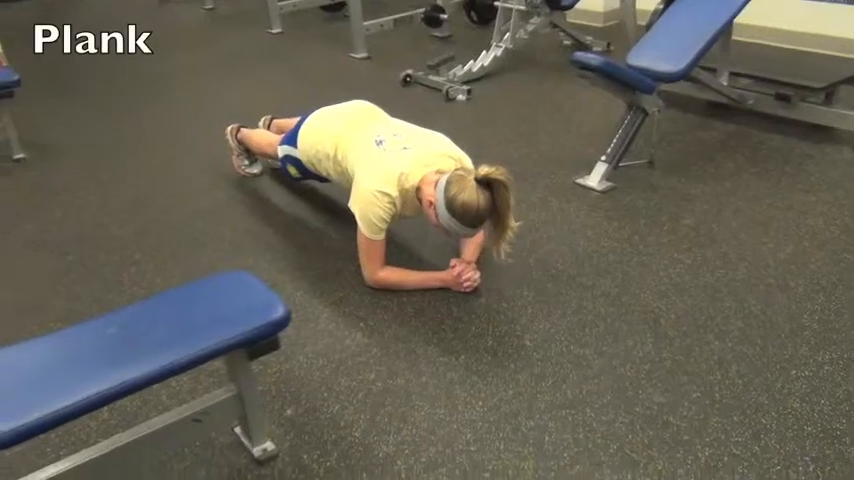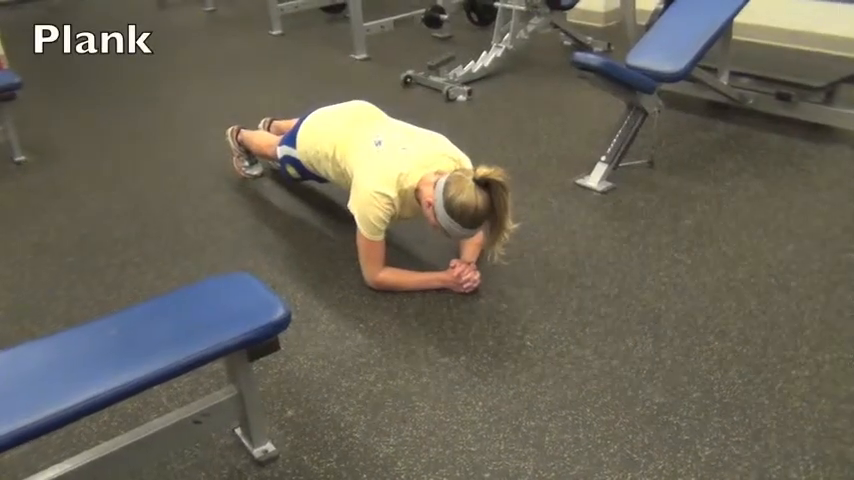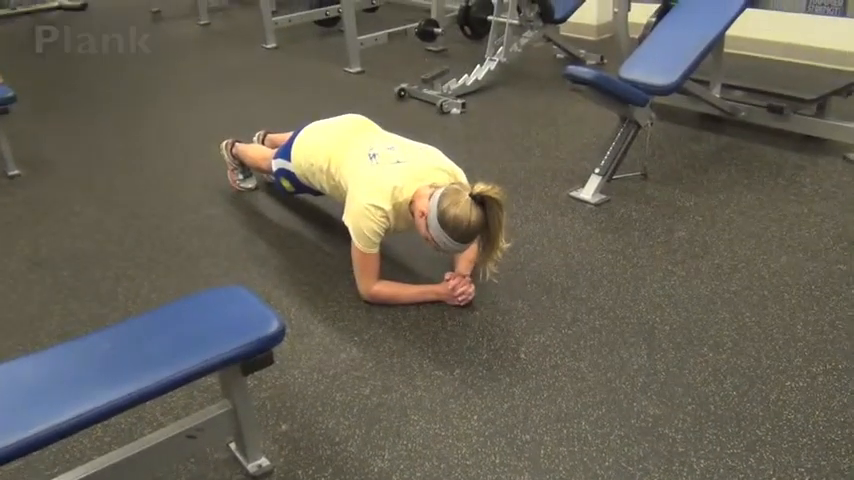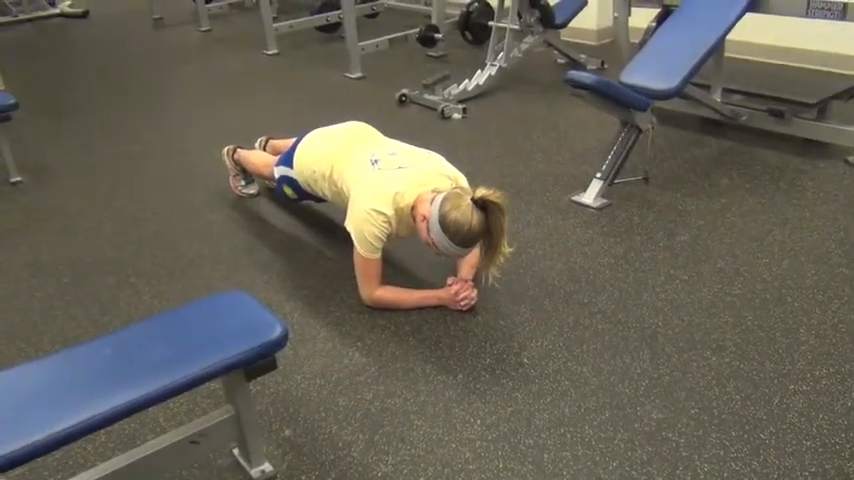
dt=1s
person 1, frame 1
left shoulder: (459, 166)
right shoulder: (379, 191)
left elbow: (475, 227)
right elbow: (373, 275)
left wrist: (468, 262)
right wrist: (445, 279)
left hip: (359, 116)
right hip: (315, 138)
right knee: (278, 149)
left ankle: (272, 124)
right ankle: (240, 136)
person 1, frame 2
left shoulder: (459, 167)
right shoulder: (379, 193)
left elbow: (474, 229)
right elbow: (374, 276)
left wrist: (468, 263)
right wrist: (446, 280)
left hip: (358, 117)
right hip: (316, 137)
right knee: (278, 152)
left ankle: (272, 126)
right ankle: (241, 138)
person 1, frame 3
left shoulder: (453, 180)
right shoulder: (373, 205)
left elbow: (468, 239)
right elbow: (368, 289)
left wrist: (462, 275)
right wrist: (440, 292)
left hip: (353, 130)
right hip: (310, 150)
right knee: (273, 165)
left ankle: (266, 138)
right ankle: (235, 151)
person 1, frame 4
left shoulder: (455, 186)
right shoulder: (376, 210)
left elbow: (471, 243)
right elbow: (370, 294)
left wrist: (465, 281)
right wrist: (443, 297)
left hip: (355, 138)
right hip: (312, 158)
right knee: (275, 172)
left ankle: (268, 145)
right ankle: (237, 156)
